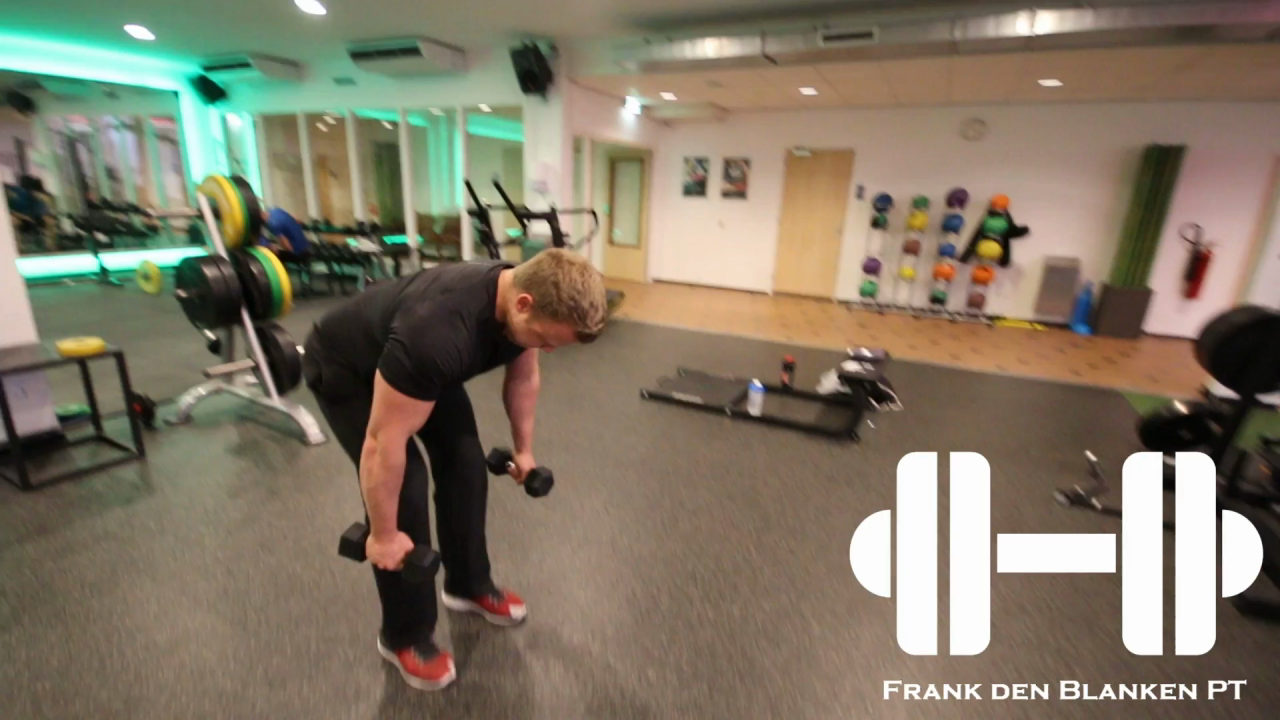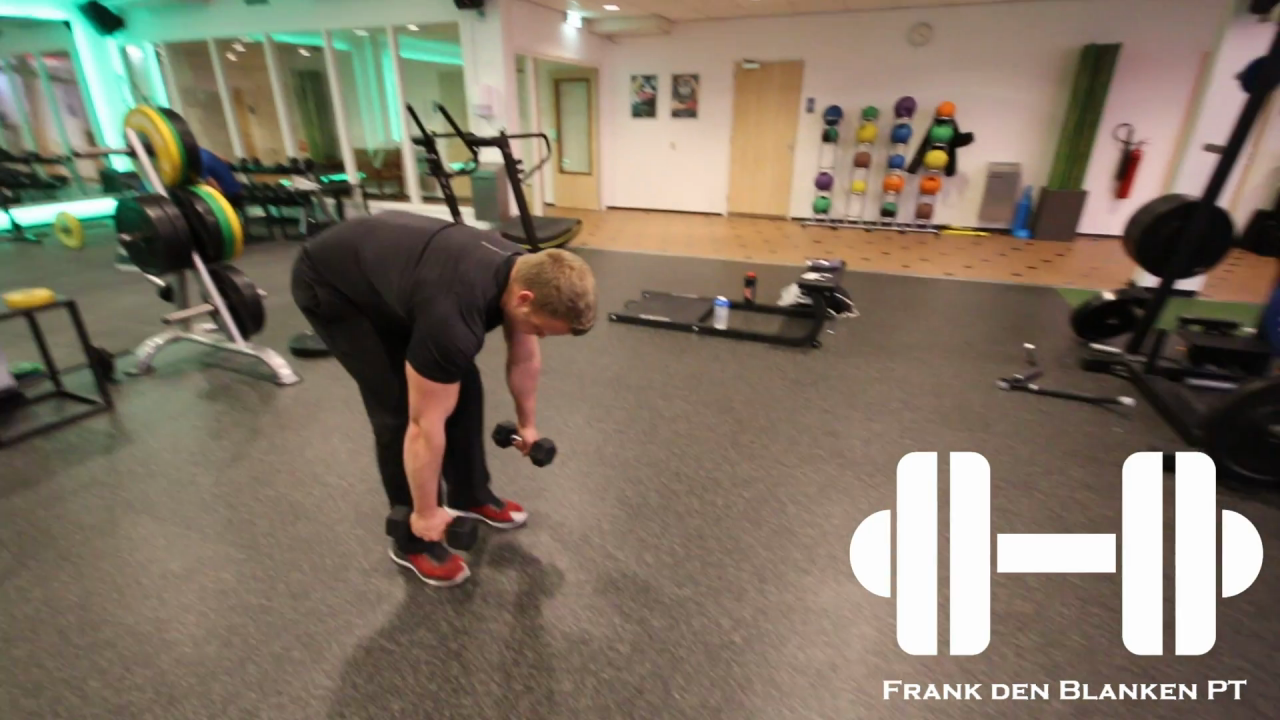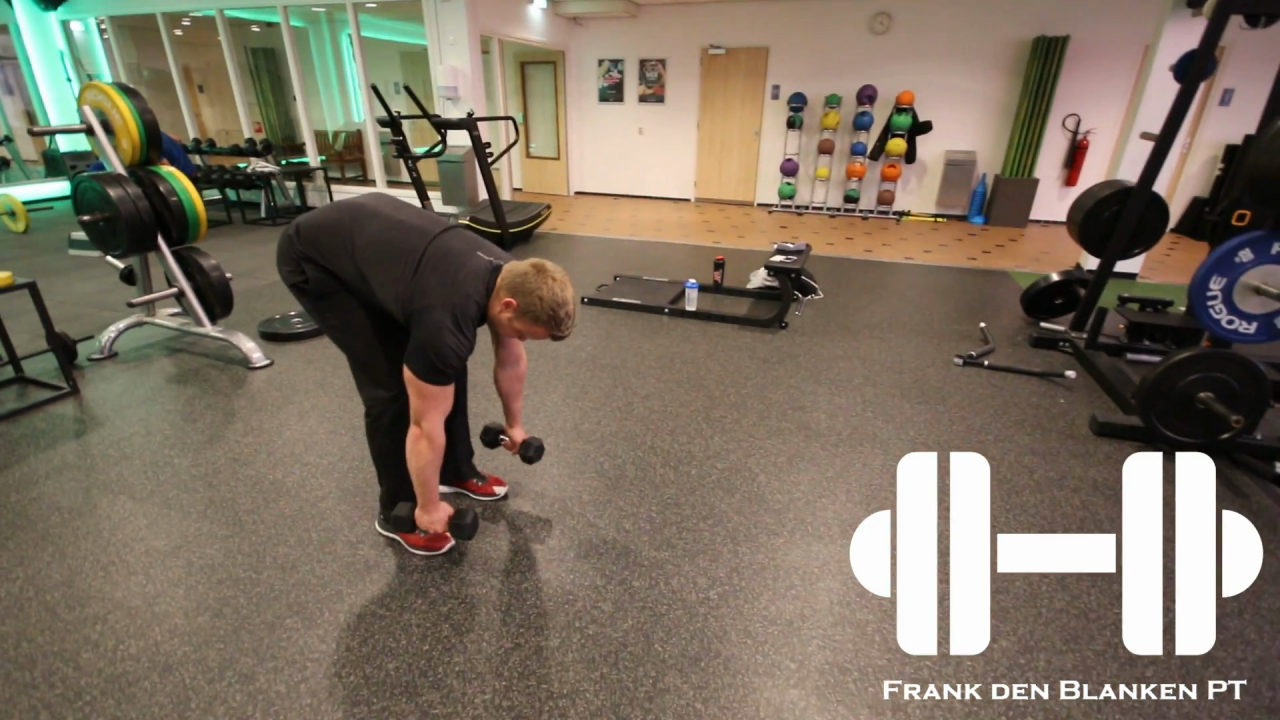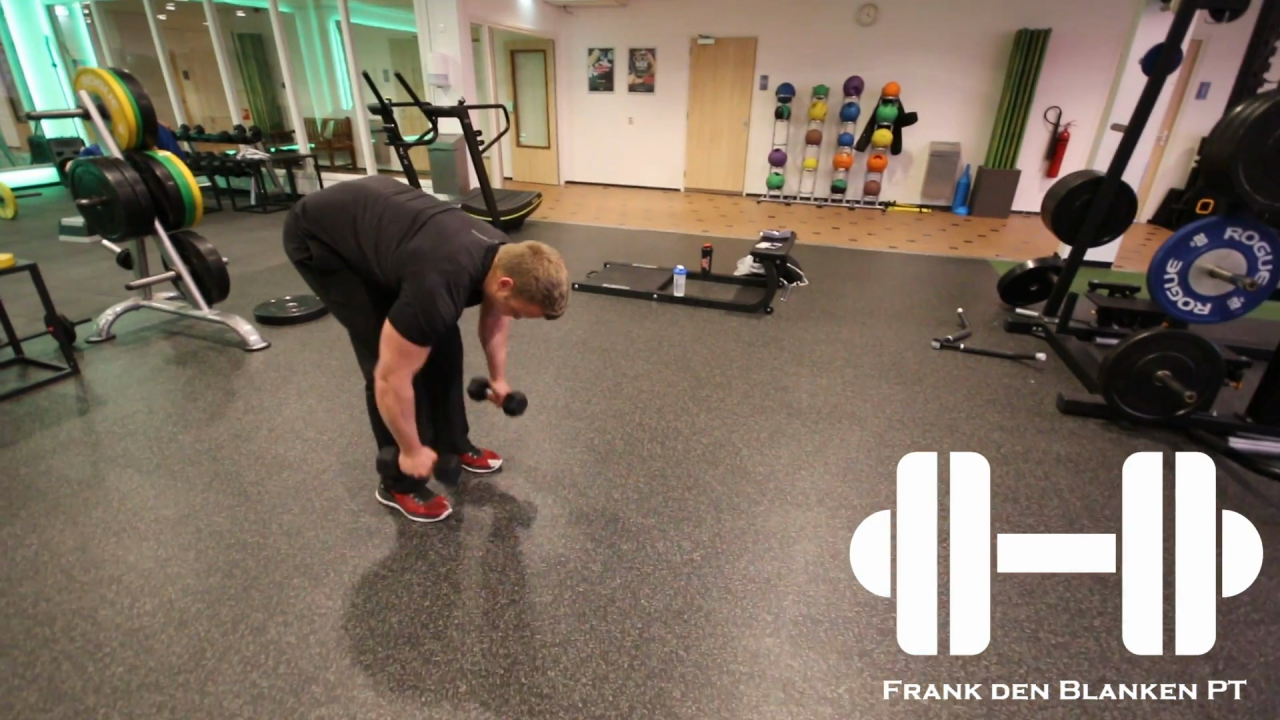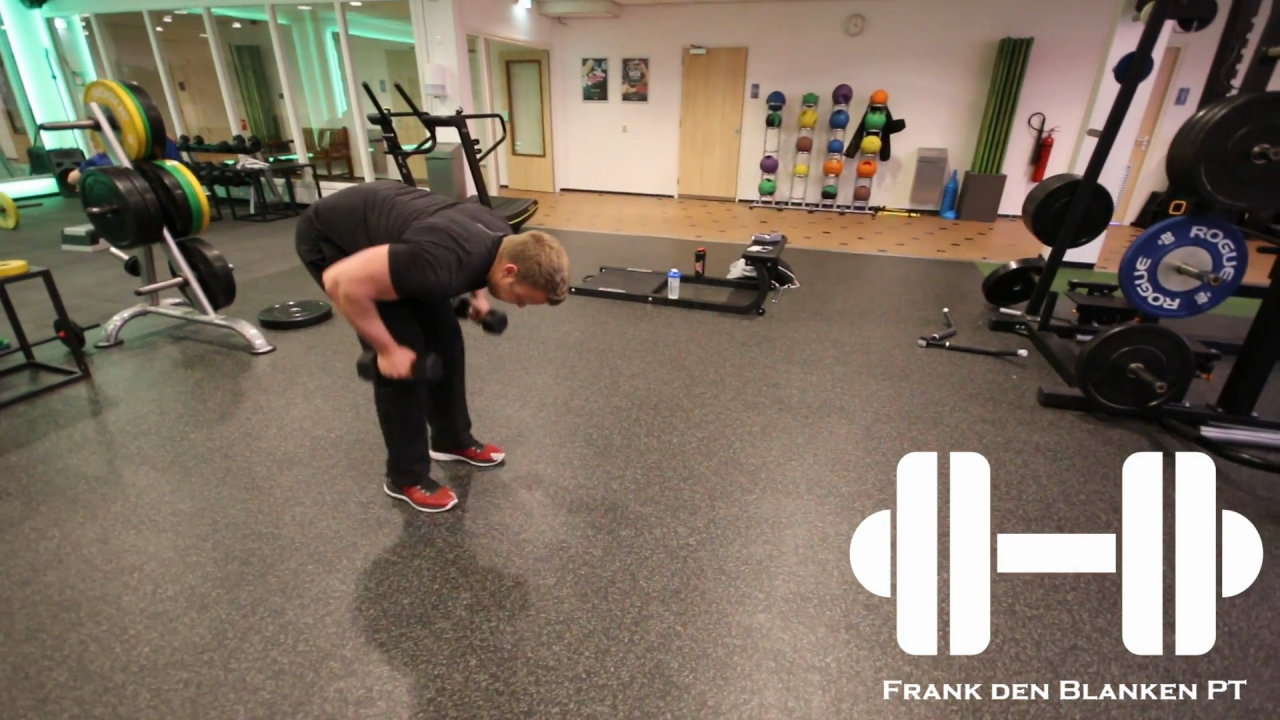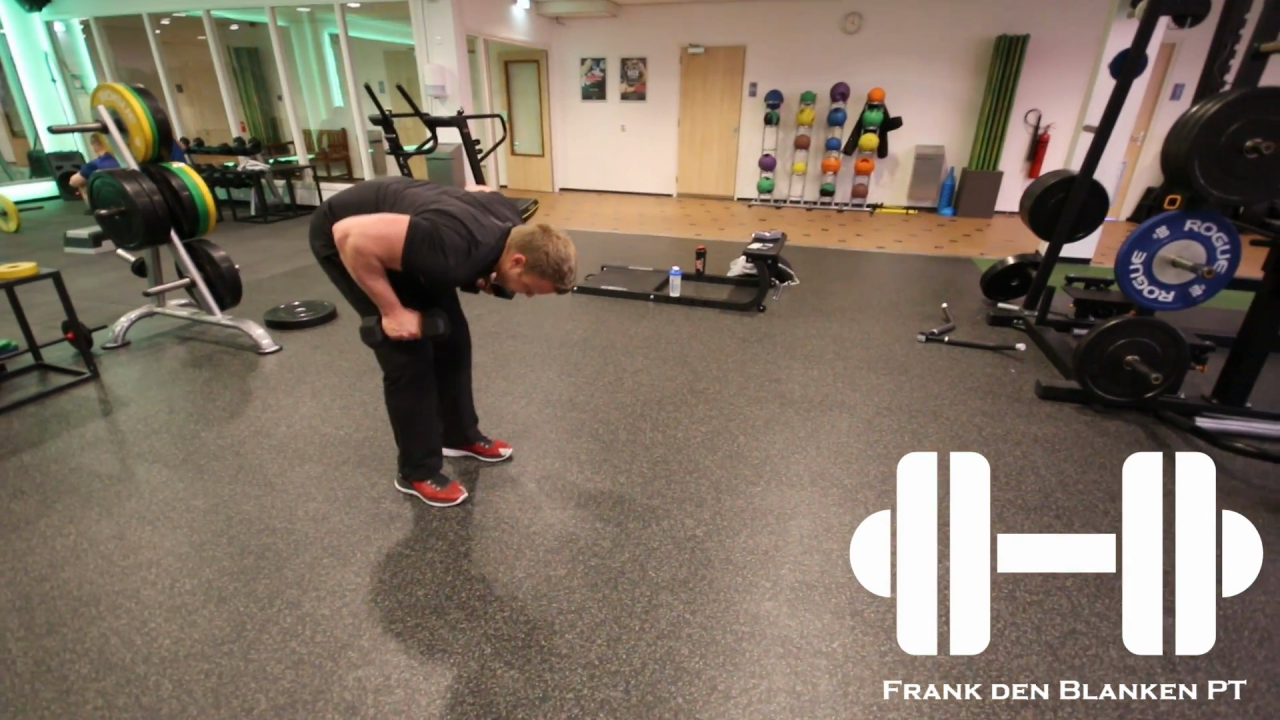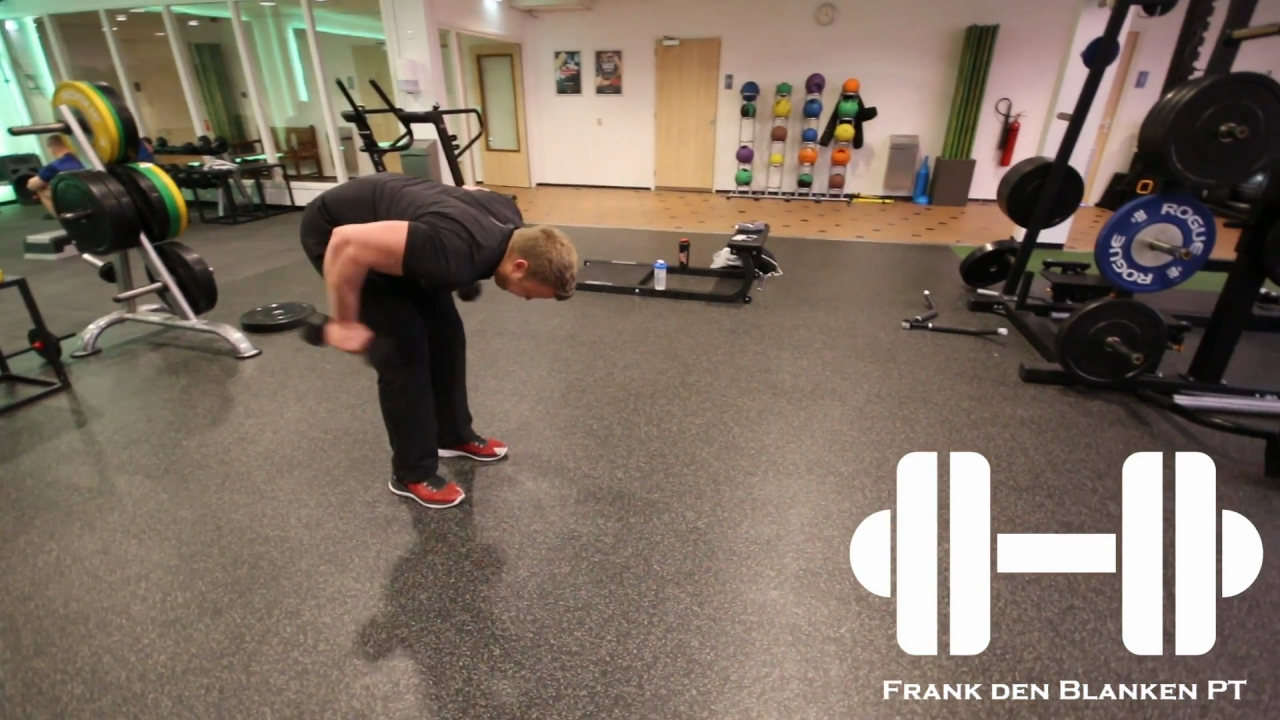
dt=0.4s
person 1, frame 1
left shoulder: (525, 296)
right shoulder: (439, 331)
left elbow: (522, 377)
right elbow: (384, 442)
left wrist: (523, 449)
right wrist: (384, 534)
left hip: (408, 360)
right hip: (343, 369)
left knee: (465, 466)
right knee: (403, 488)
left ankle: (469, 586)
right ankle: (404, 637)
person 1, frame 2
left shoulder: (526, 273)
right shoulder: (454, 316)
left elbow: (524, 360)
right elbow: (426, 426)
left wrist: (527, 424)
right wrist: (426, 513)
left hip: (385, 259)
right hip: (329, 284)
left knee: (463, 387)
right knee: (400, 409)
left ankle: (470, 496)
right ankle: (414, 543)
person 1, frame 3
left shoulder: (509, 279)
right shoulder: (446, 317)
left elbow: (510, 361)
right elbow: (426, 425)
left wrist: (514, 424)
right wrist: (429, 507)
right hip: (313, 258)
left knee: (446, 369)
right knee: (390, 384)
left ankle: (456, 471)
right ankle: (399, 512)
person 1, frame 4
left shoulder: (502, 255)
right shoulder: (437, 289)
left elbow: (493, 321)
right elbow: (391, 380)
left wrist: (497, 377)
right wrist: (412, 452)
right hip: (318, 237)
left knee: (444, 341)
right knee: (395, 362)
left ankle: (452, 444)
right ankle: (400, 484)
person 1, frame 5
left shoulder: (503, 240)
right shoulder: (440, 266)
right elbow: (340, 283)
left wrist: (477, 296)
right wrist: (388, 350)
left hip: (379, 216)
right hip: (327, 236)
left knee: (444, 338)
right knee: (407, 357)
left ankle: (453, 440)
right ankle: (407, 477)
person 1, frame 6
left shoulder: (511, 224)
right shoulder: (451, 252)
left elbow: (479, 190)
right elbow: (350, 235)
left wrist: (482, 272)
right wrist: (392, 311)
left hip: (392, 214)
right hip: (342, 235)
left knee: (451, 335)
right knee: (408, 352)
left ankle: (461, 436)
right ankle: (418, 472)
person 1, frame 7
left shoulder: (509, 222)
right shoulder: (453, 256)
left elbow: (470, 191)
right elbow: (349, 243)
right wrist: (345, 321)
left hip: (384, 213)
right hip: (333, 227)
left knee: (445, 333)
right knee: (405, 350)
left ankle: (454, 435)
right ankle: (412, 474)
